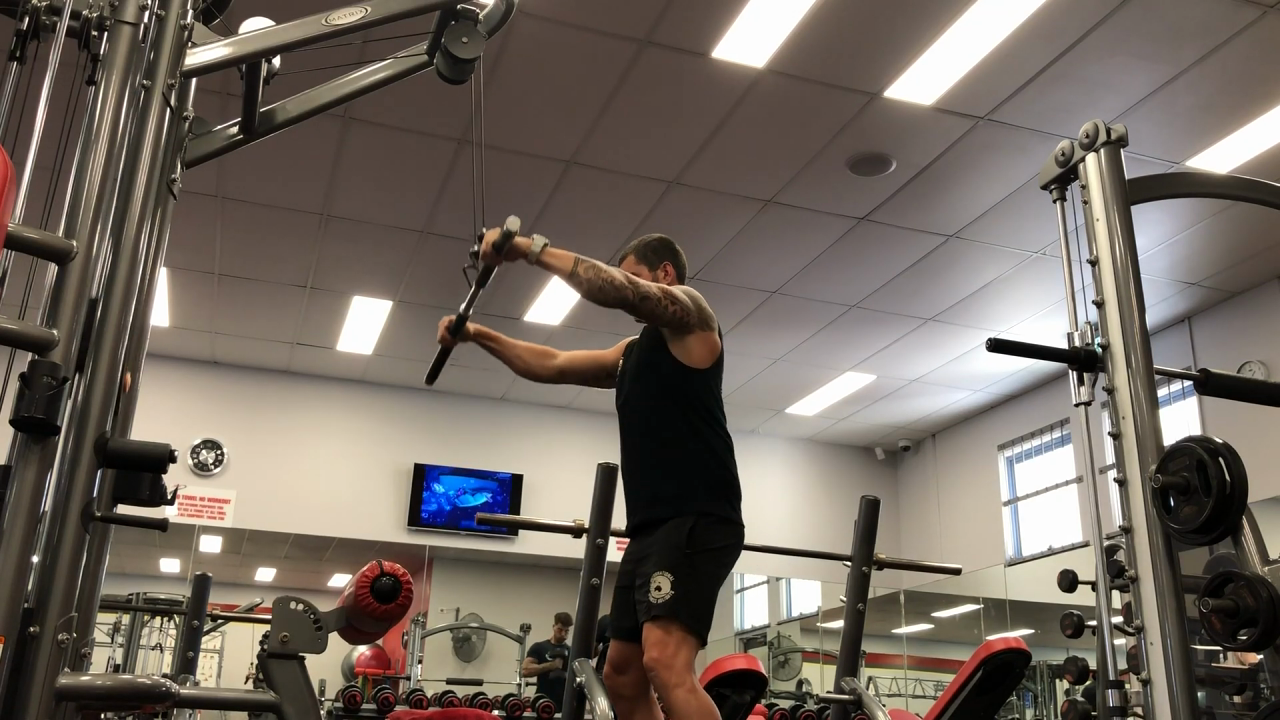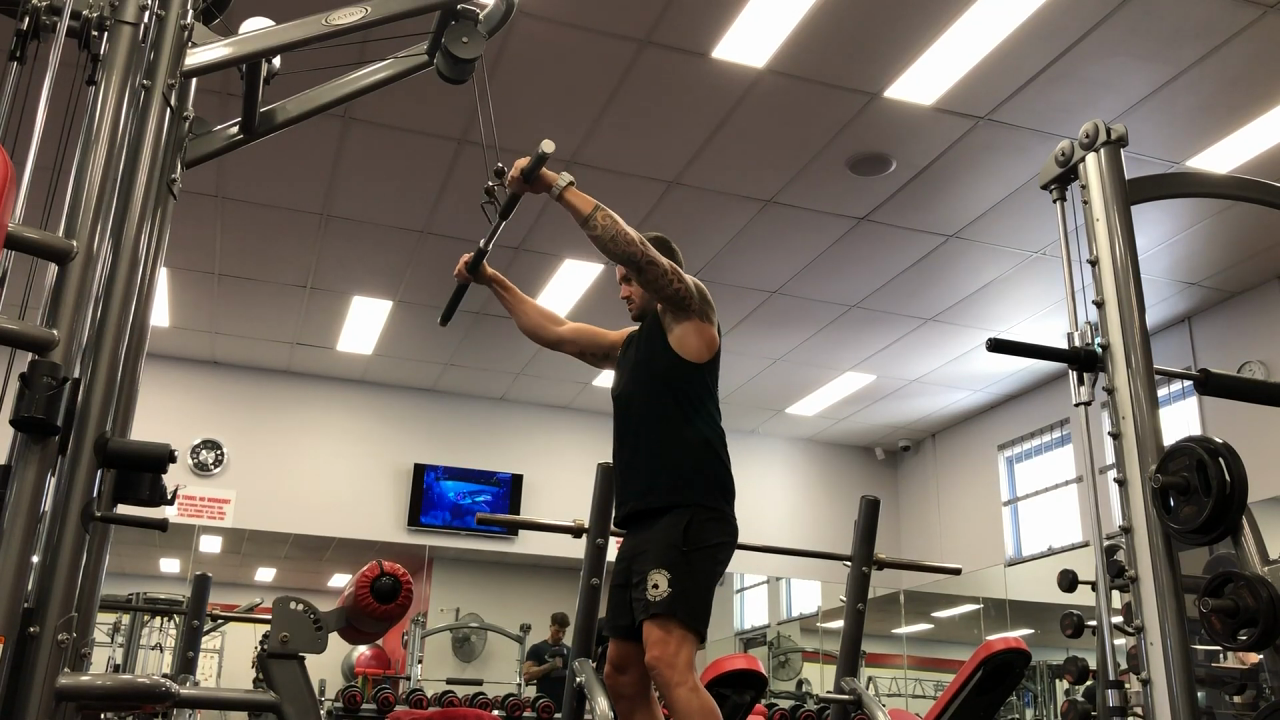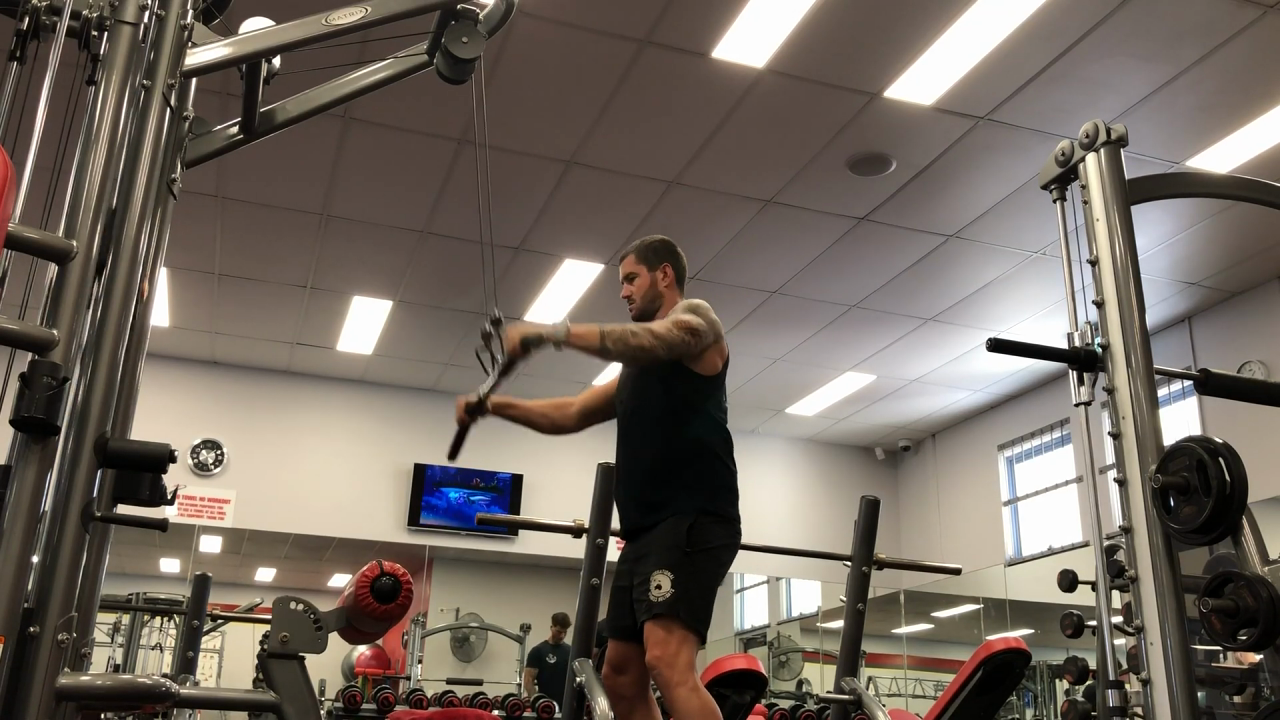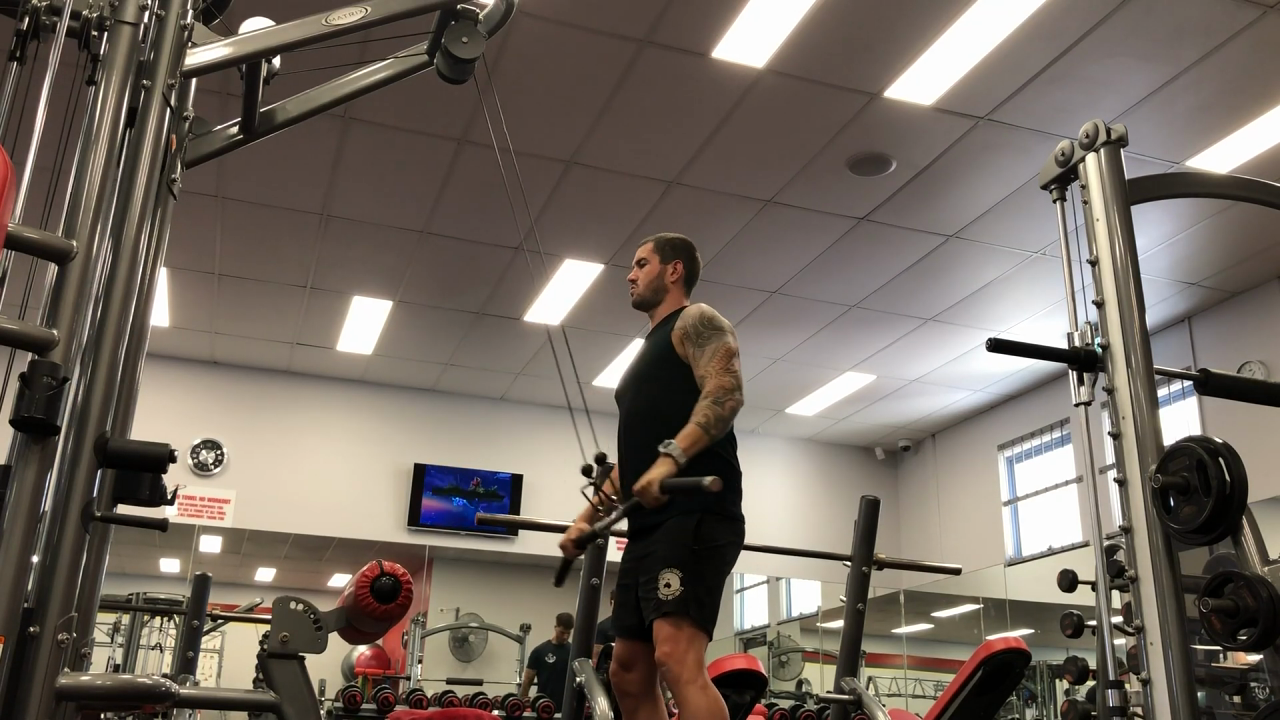
dt=0.5s
person 1, frame 1
left shoulder: (688, 312)
right shoulder: (632, 353)
left elbow: (618, 289)
right elbow: (555, 366)
left wrist: (531, 248)
right wrist: (477, 335)
left hip: (696, 520)
right hip: (653, 528)
left knee: (665, 662)
right knee: (622, 675)
person 1, frame 2
left shoulder: (689, 312)
right shoulder: (631, 345)
left elbow: (632, 249)
right elbow: (556, 333)
left wrist: (556, 184)
right wrist: (494, 282)
left hip: (689, 517)
right hip: (644, 525)
left knee: (667, 661)
right knee: (623, 674)
person 1, frame 3
left shoulder: (695, 319)
right shoulder: (637, 366)
left elbow: (644, 339)
right elbow: (571, 415)
left wrist: (551, 332)
right wrist: (497, 405)
left hip: (692, 521)
right hip: (647, 530)
left knee: (668, 662)
right knee: (621, 675)
person 1, frame 4
left shoulder: (697, 322)
right shoulder: (649, 353)
left elbow: (724, 392)
left wrist: (670, 458)
right wrist: (588, 517)
left hip: (693, 516)
right hip: (651, 528)
left knee: (677, 661)
right knee: (628, 672)
